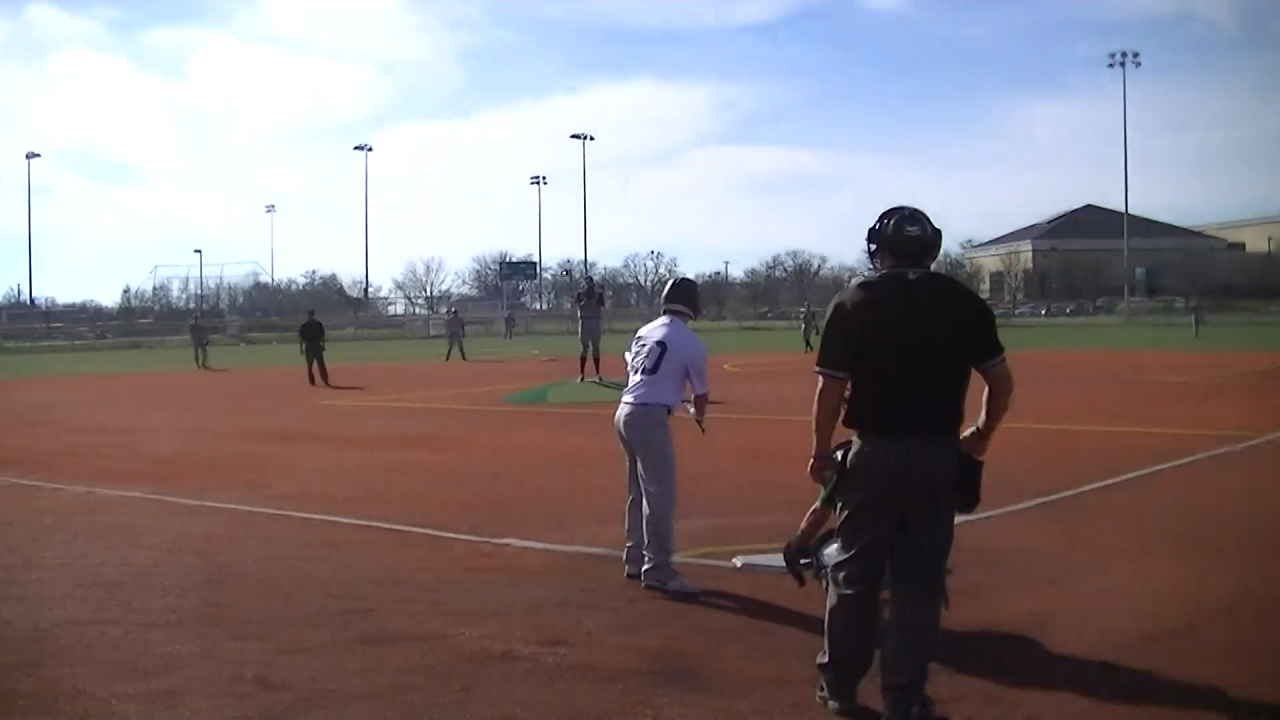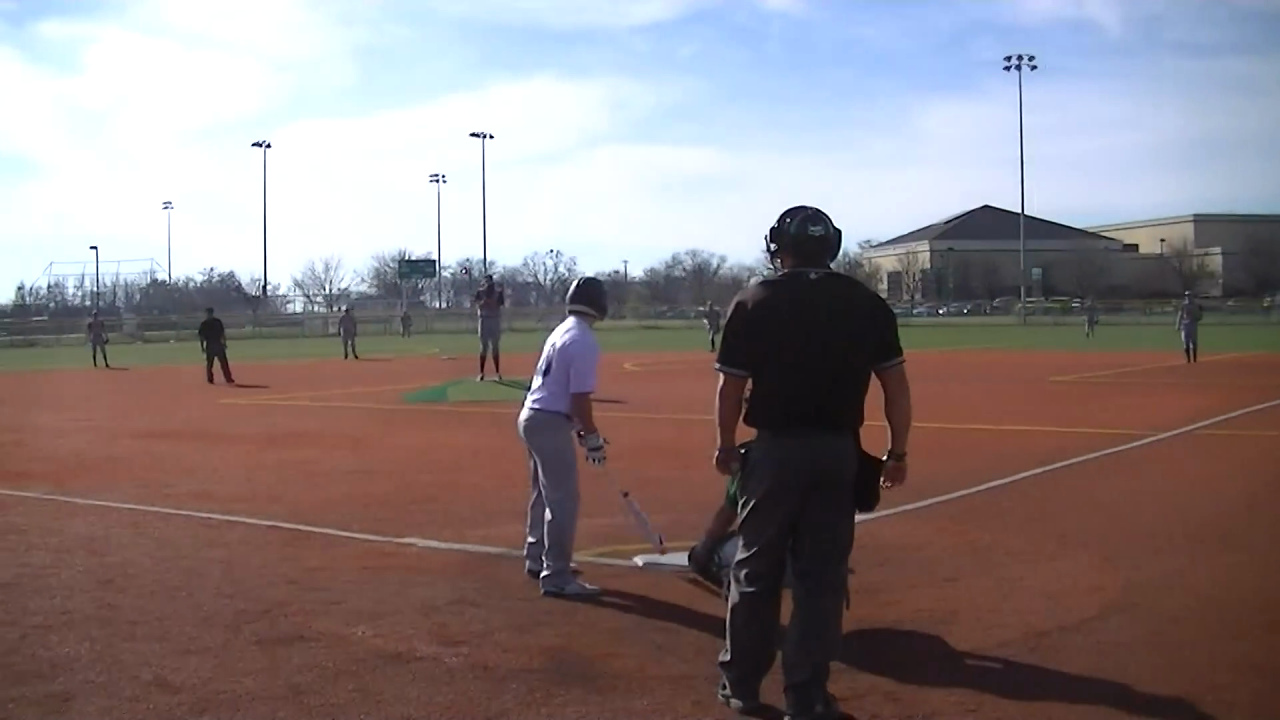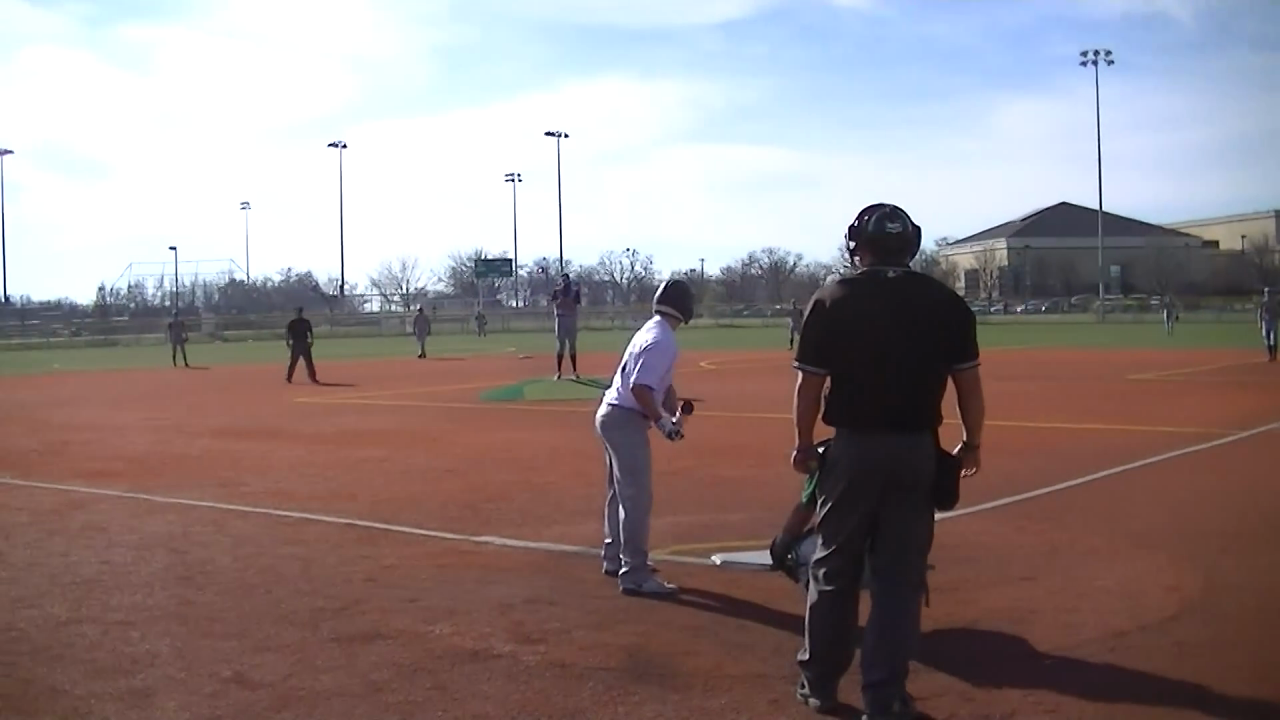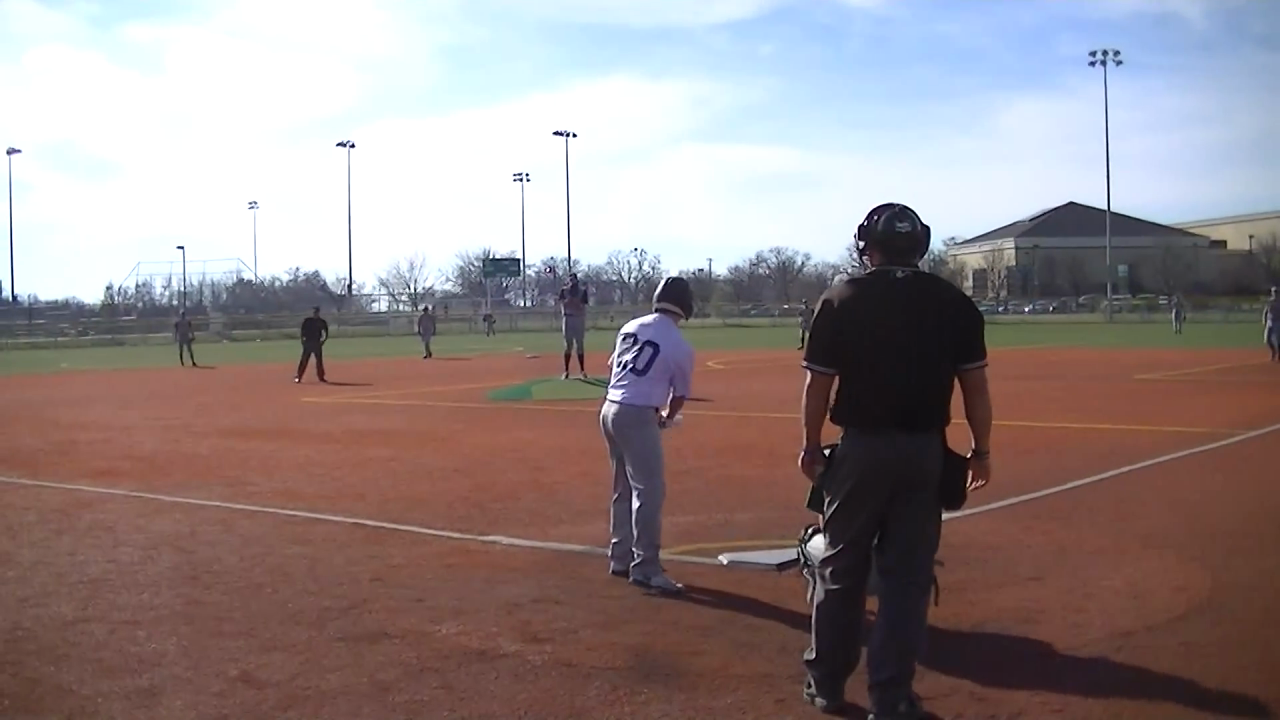
dt=0.4s
person 1, frame 1
left shoulder: (854, 303)
right shoulder: (964, 303)
left elbow: (831, 388)
right elbow: (1001, 383)
left wrist: (821, 451)
right wrist: (983, 431)
left hip: (876, 452)
right hip: (939, 454)
left knee: (854, 572)
right knee: (921, 579)
person 1, frame 2
left shoulder: (754, 301)
right shoulder: (865, 303)
left elbow: (731, 385)
right elbow: (896, 384)
left wrist: (726, 445)
right wrist: (897, 452)
left hip: (775, 450)
right hip: (838, 451)
left knee: (755, 570)
right knee: (822, 577)
person 1, frame 3
left shoulder: (833, 300)
right shoulder: (945, 302)
left elbow: (810, 384)
right elbow: (969, 384)
left wrist: (804, 444)
right wrist: (972, 443)
left hip: (853, 449)
right hip: (916, 451)
left knee: (834, 568)
right knee: (900, 576)
person 1, frame 4
left shoulder: (841, 299)
right shoulder: (953, 303)
left elbow: (818, 384)
right elbow: (975, 385)
left wrist: (811, 446)
right wrist: (980, 450)
left hip: (861, 449)
right hip: (924, 451)
left knee: (841, 568)
right knee: (908, 575)
person 2, frame 1
left shoulder: (644, 331)
right shoulder: (692, 344)
right elbow: (701, 393)
right wrist: (699, 415)
left hip: (625, 411)
right hip: (650, 417)
left knee: (639, 491)
right knee: (660, 494)
left ankle: (636, 560)
right ankle: (657, 570)
person 2, frame 2
left shoulder: (559, 332)
right shoulder: (584, 342)
right elbow: (580, 396)
left wrist: (578, 428)
right wrist: (592, 437)
left hip: (532, 415)
right hip: (550, 422)
left knee: (544, 494)
right knee: (562, 499)
left ankle: (537, 558)
right ankle: (555, 576)
person 2, frame 3
left shoulder: (650, 331)
right shoulder: (663, 341)
left elbow: (663, 384)
right elbow: (639, 388)
left wrist: (672, 416)
right wrist: (661, 421)
left hip: (611, 413)
right hip: (625, 418)
left knee: (620, 492)
right knee: (636, 496)
left ankle: (615, 558)
right ankle: (634, 574)
person 2, frame 4
left shoulder: (630, 327)
right shoulder: (681, 347)
right elbow: (680, 395)
right wrist: (666, 418)
left hip: (610, 409)
right hip: (637, 416)
left knee: (624, 489)
right knee: (649, 491)
left ankle: (621, 557)
right ankle: (645, 567)
